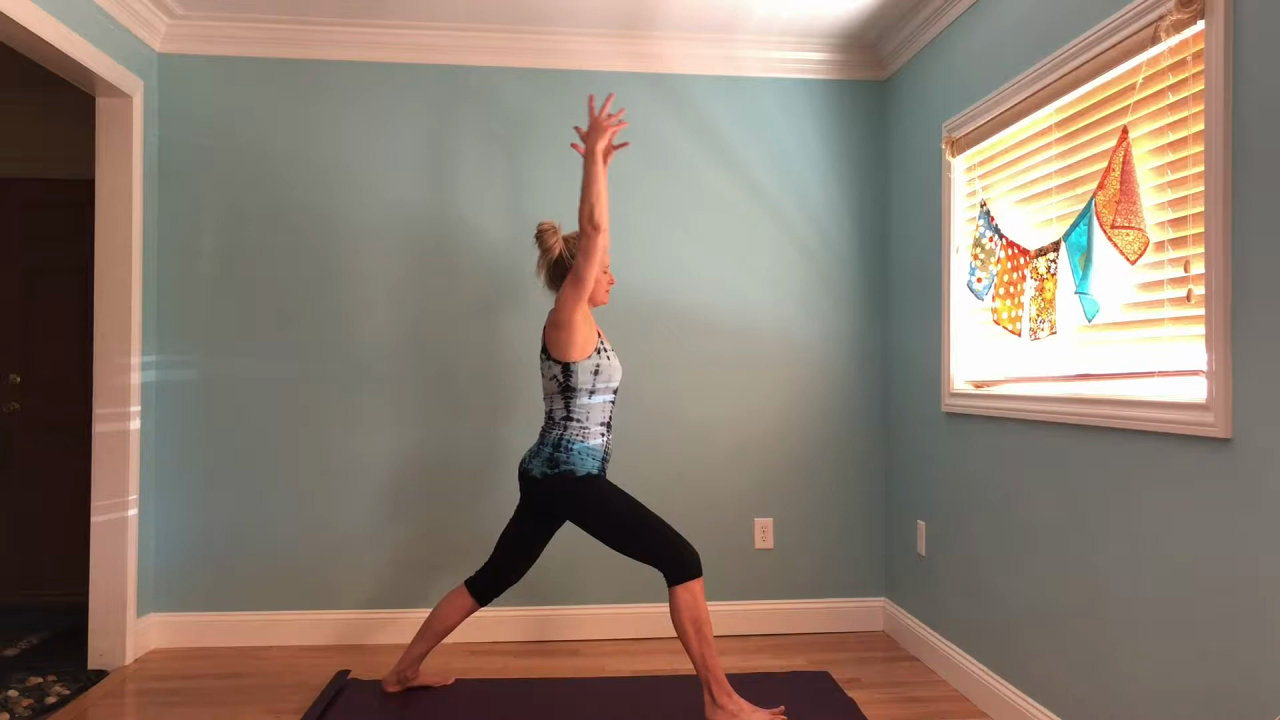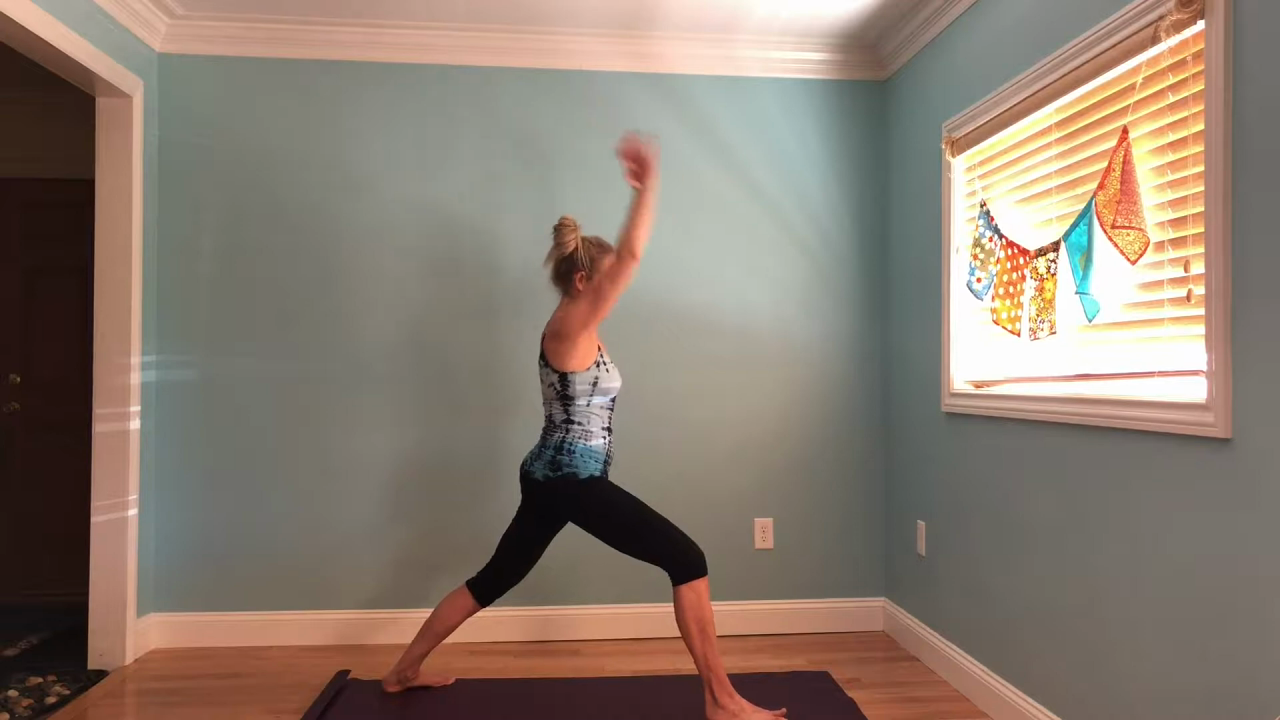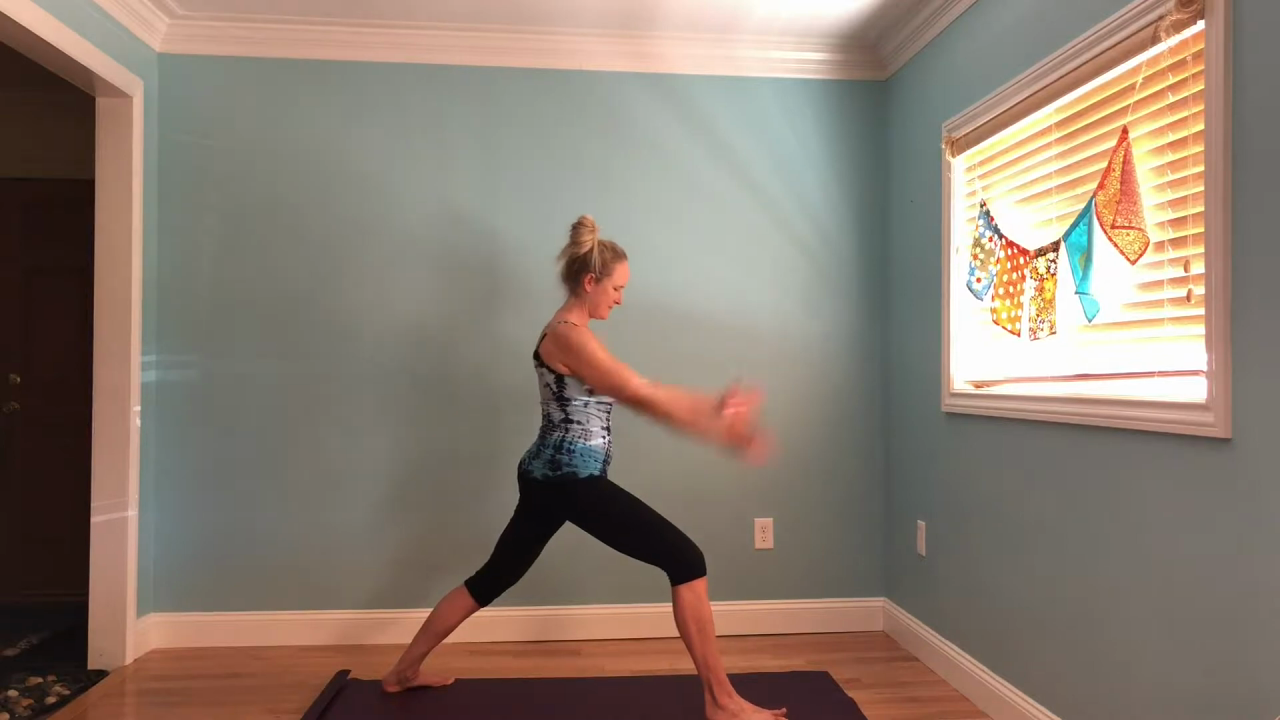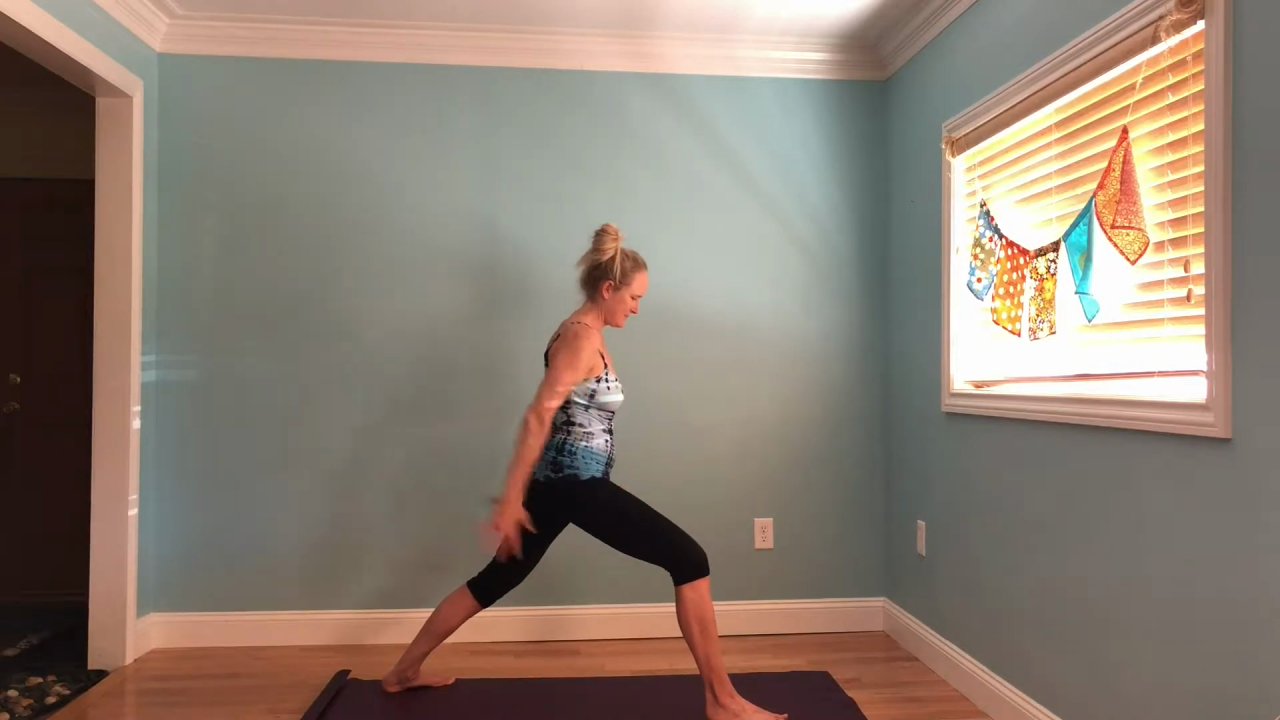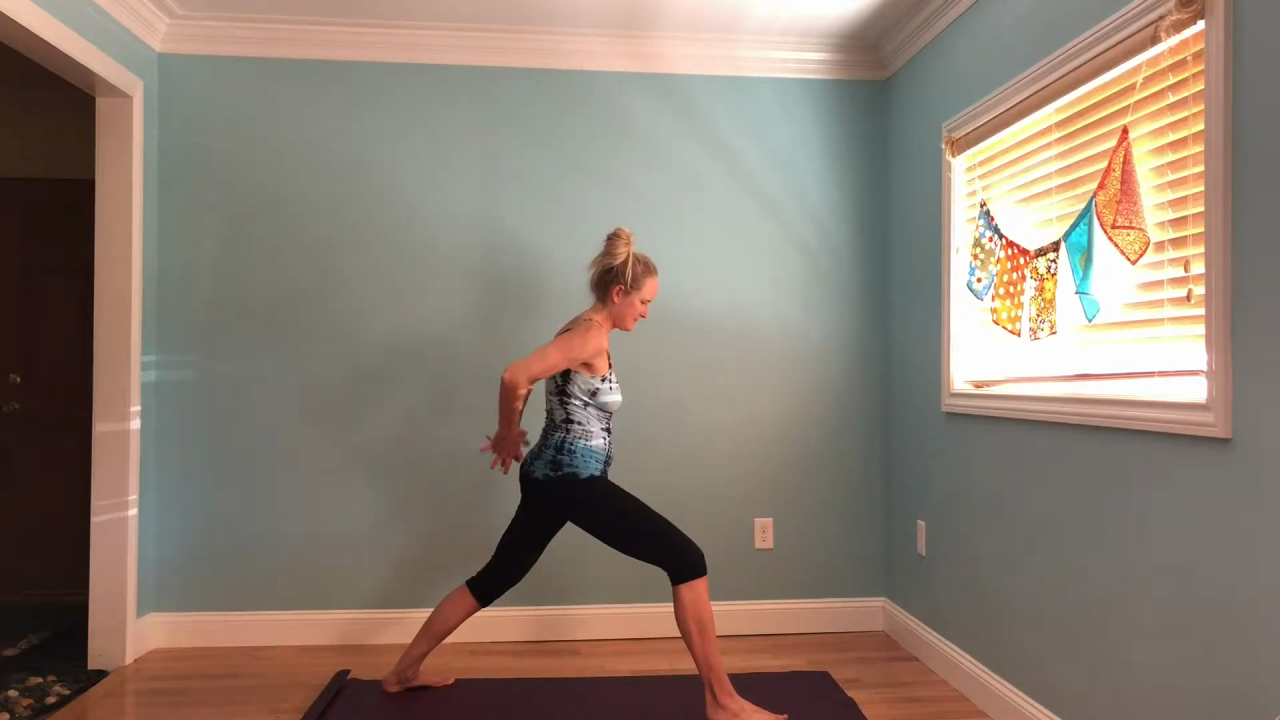
dt=0.4s
person 1, frame 1
left shoulder: (576, 323)
right shoulder: (567, 320)
left elbow: (591, 236)
right elbow: (594, 230)
left wrist: (597, 162)
right wrist: (593, 157)
left hip: (553, 474)
right hip: (569, 477)
left knee: (493, 577)
right knee: (682, 561)
left ankle: (404, 669)
person 1, frame 2
left shoulder: (575, 331)
right shoulder: (569, 328)
left elbow: (616, 258)
right elbow: (630, 256)
left wrist: (638, 186)
right wrist: (647, 183)
left hip: (553, 476)
right hip: (573, 479)
left knee: (494, 578)
right knee: (687, 560)
left ankle: (404, 669)
person 1, frame 3
left shoulder: (574, 331)
right shoulder: (568, 336)
left elbow: (637, 389)
right elbow: (642, 396)
left wrist: (713, 406)
right wrist: (718, 430)
left hip: (551, 475)
right hip: (571, 478)
left knee: (492, 577)
right knee: (686, 560)
left ankle: (404, 670)
person 1, frame 4
left shoulder: (583, 334)
right shoulder: (582, 337)
right elbow: (540, 417)
left wrist: (518, 494)
right wrist: (511, 498)
left hip: (568, 478)
right hip: (575, 480)
left knee: (496, 578)
right knee: (689, 561)
left ankle: (405, 670)
person 1, frame 5
left shoulder: (584, 332)
right shoulder: (592, 335)
left elbow: (525, 377)
right elbow: (513, 377)
left wrist: (510, 437)
right wrist: (507, 435)
left hip: (552, 475)
right hip: (573, 478)
left knee: (494, 577)
right knee: (686, 560)
left ankle: (404, 669)
